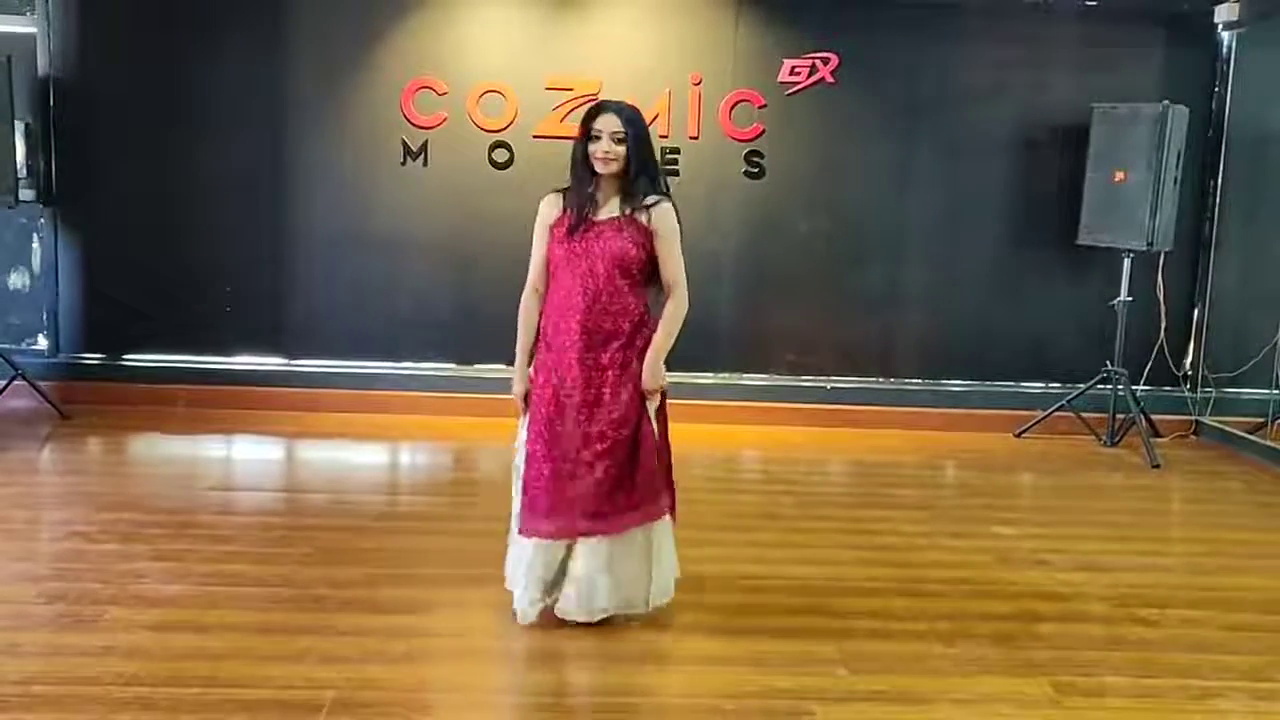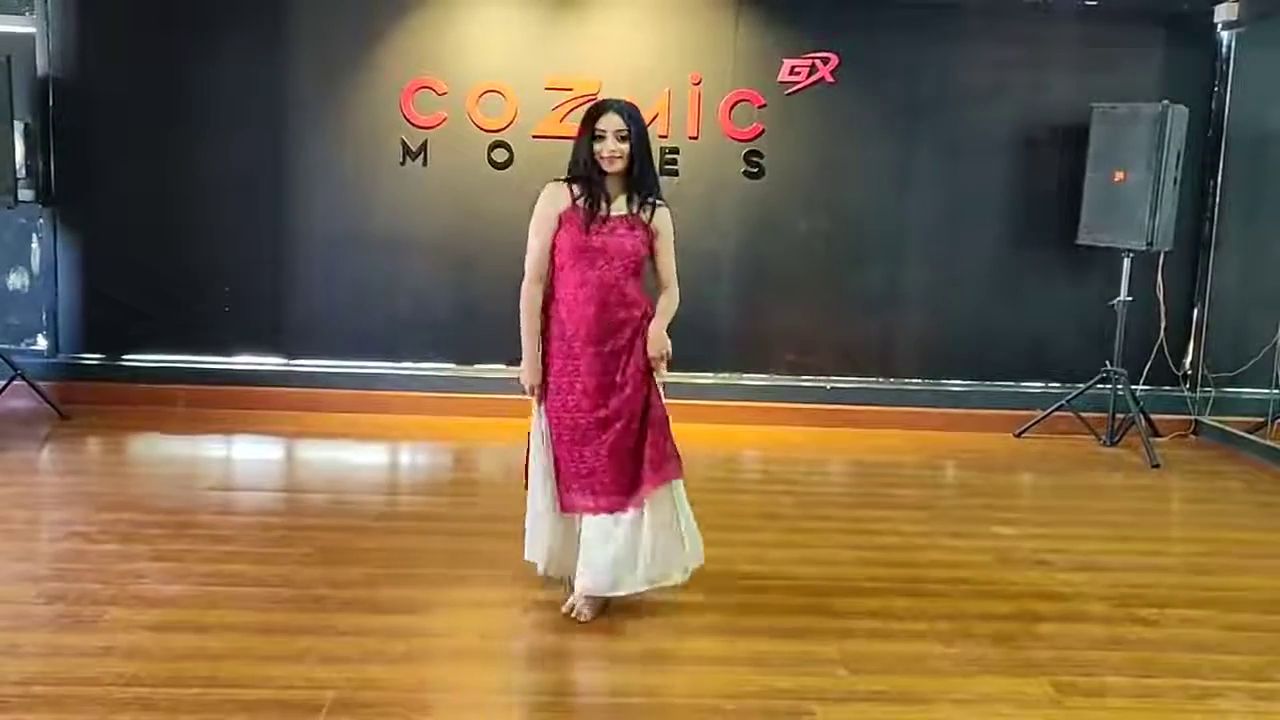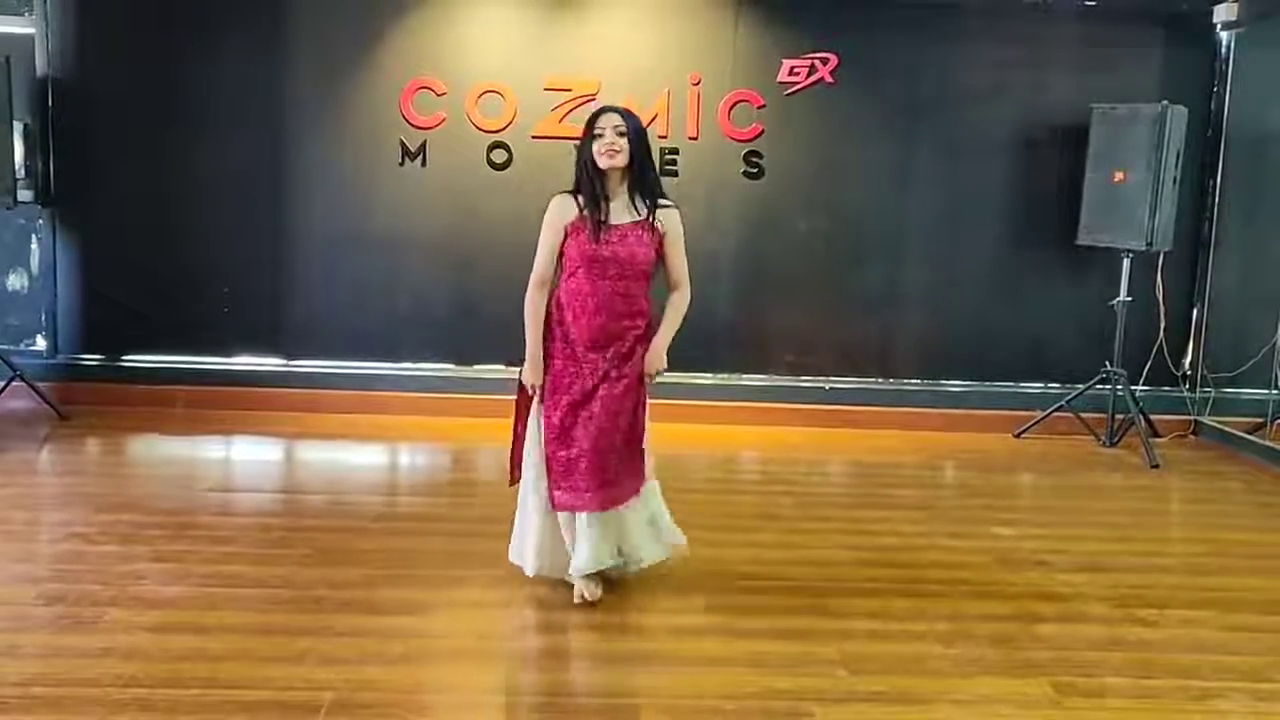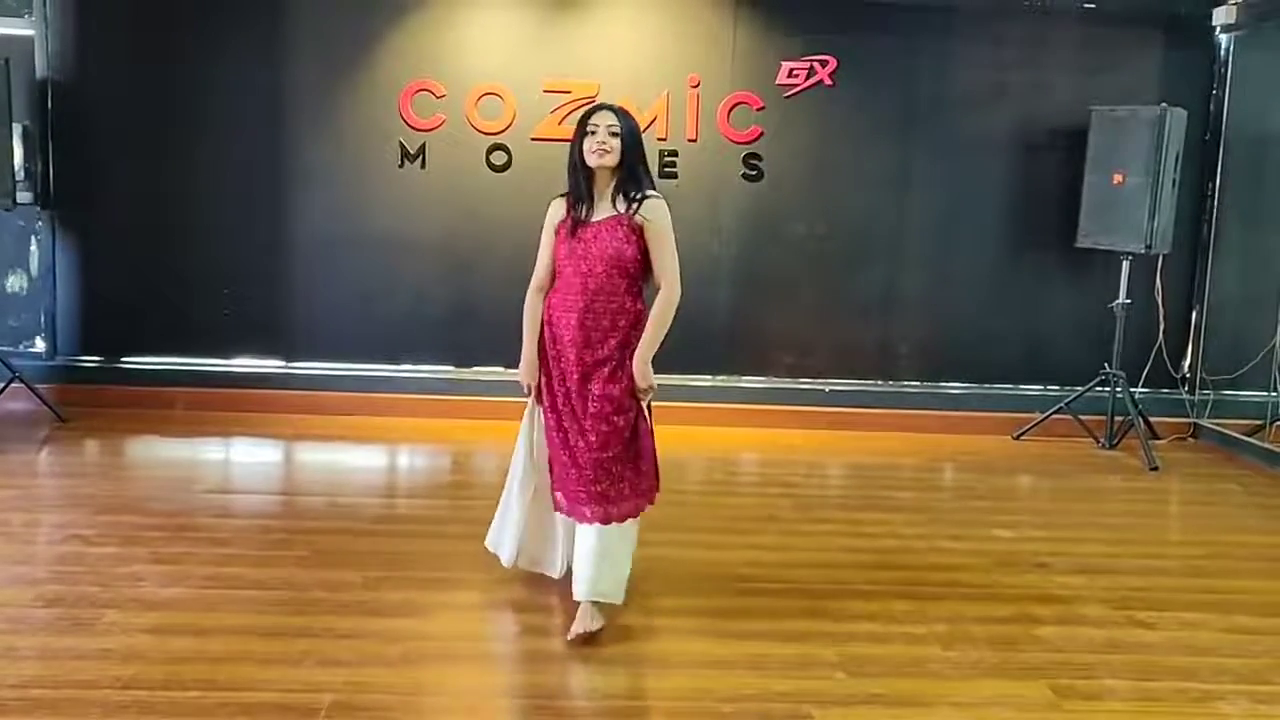
dt=0.4s
person 1, frame 1
left shoulder: (654, 212)
right shoulder: (555, 208)
left elbow: (677, 294)
right elbow: (534, 290)
left wrist: (655, 358)
right wrist: (521, 365)
left hip: (622, 365)
right hip: (560, 363)
left knee: (615, 479)
right knee: (552, 476)
left ankle: (590, 591)
right ankle: (542, 583)
person 1, frame 2
left shoulder: (654, 212)
right shoulder: (558, 197)
left elbow: (668, 287)
right elbow: (533, 279)
left wrist: (658, 327)
right wrist: (530, 354)
left hip: (626, 353)
right hip: (566, 351)
left knee: (618, 463)
right knee: (569, 458)
left ankle: (596, 580)
right ankle: (572, 561)
person 1, frame 3
left shoulder: (662, 215)
right shoulder: (566, 208)
left elbow: (681, 288)
right elbow: (539, 284)
left wrist: (660, 345)
right wrist: (532, 356)
left hip: (626, 354)
right hip: (567, 351)
left knee: (606, 456)
right knee: (564, 456)
left ankle: (593, 564)
right ankle: (580, 557)
person 1, frame 4
left shoulder: (647, 208)
right shoulder: (561, 209)
left elbow: (670, 289)
right elbow: (540, 286)
left wrist: (644, 357)
right wrist: (528, 354)
left hip: (616, 357)
right hip: (561, 356)
left knee: (607, 472)
right knee: (571, 466)
left ankle: (591, 595)
right ankle: (585, 564)
